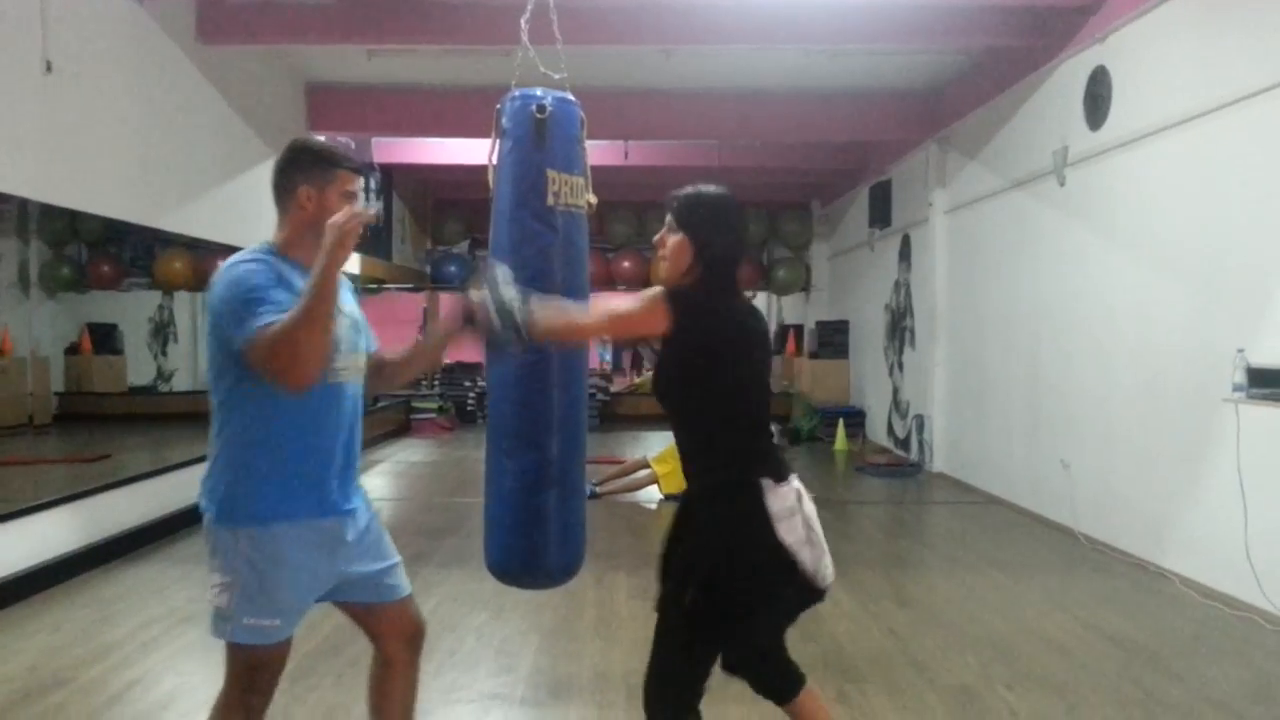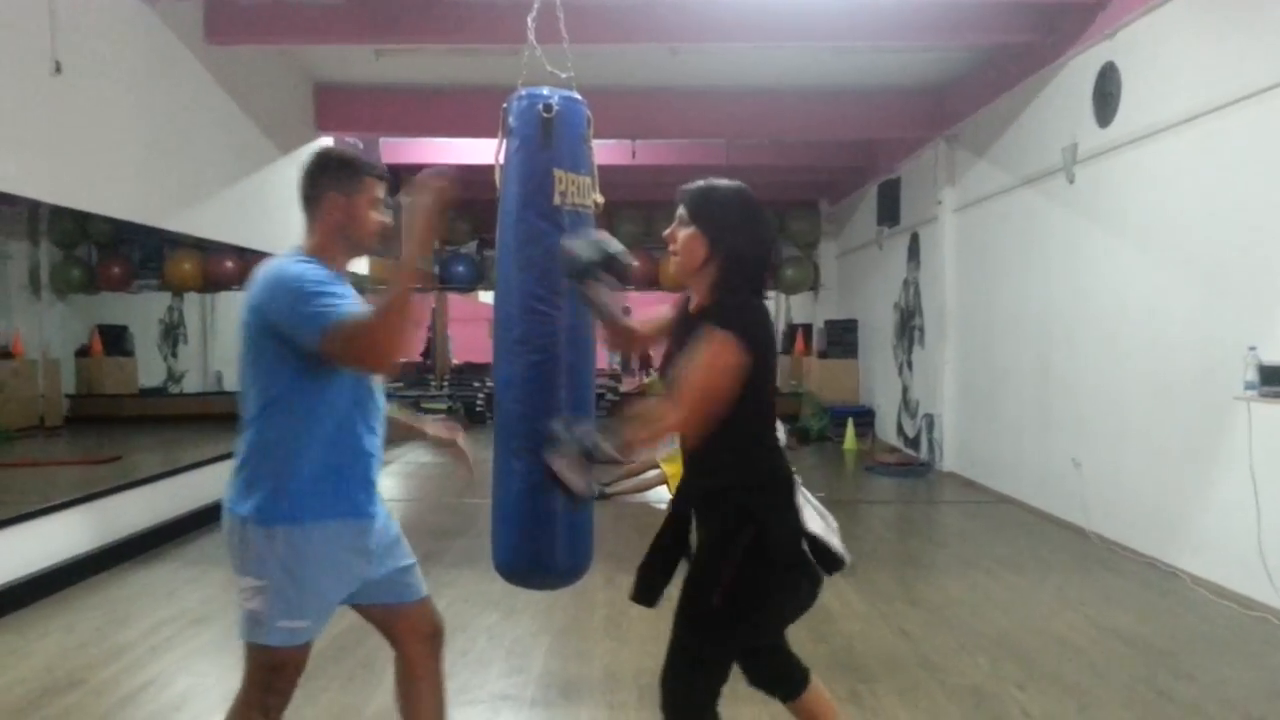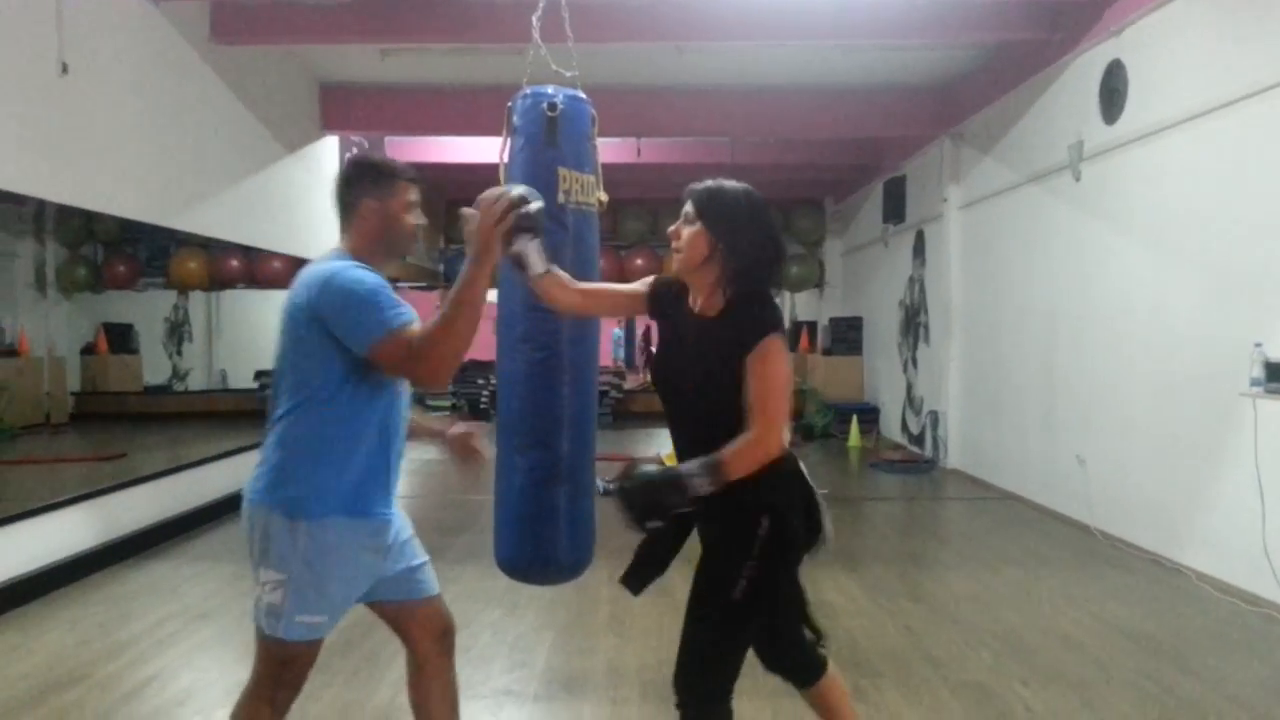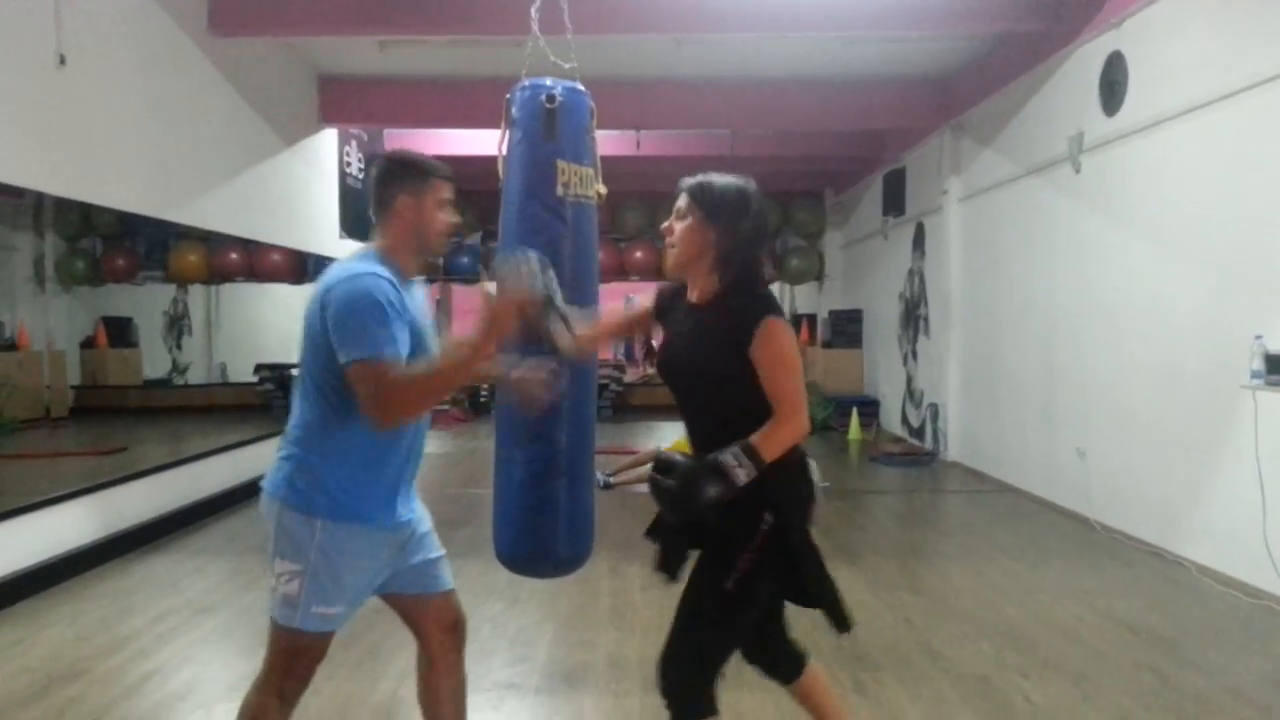
dt=0.1s
person 1, frame 1
left shoulder: (335, 283)
right shoulder: (247, 277)
left elbow: (378, 375)
right elbow: (293, 371)
left wrist: (446, 333)
right wrist: (331, 264)
left hip: (345, 510)
right hip: (264, 521)
left knee: (402, 635)
person 1, frame 2
left shoulder: (330, 282)
right shoulder: (290, 282)
right elbow: (378, 350)
left wrist: (417, 427)
right wrist: (415, 241)
left hip: (360, 512)
right hip: (288, 522)
left knee: (422, 634)
person 1, frame 3
left shoulder: (364, 286)
right shoulder: (339, 283)
right elbow: (431, 366)
left wrist: (439, 432)
right wrist: (483, 254)
left hip: (373, 512)
right hip: (309, 515)
left knee: (434, 635)
person 1, frame 4
left shoulder: (404, 285)
right shoulder: (362, 287)
left elbow: (433, 378)
right elbow: (390, 402)
right wrist: (485, 339)
left hip: (392, 505)
right hip: (324, 512)
left knee: (445, 629)
right knee: (291, 671)
person 2, frame 1
left shoulder: (690, 308)
right shoulder: (735, 315)
left elbow: (580, 326)
left wrist: (507, 310)
left hip: (733, 511)
right hip: (760, 508)
right knee: (764, 662)
person 2, frame 2
left shoulder: (729, 321)
right shoulder: (696, 308)
left elbow: (671, 416)
right elbow: (632, 340)
left hip: (746, 514)
right hip: (734, 508)
right knee: (764, 659)
person 2, frame 3
left shoulder: (757, 321)
right shoulder: (670, 300)
left elbow: (766, 438)
right elbow: (575, 300)
left wrist: (683, 482)
right wrist: (524, 248)
left hip: (752, 511)
right hip: (713, 504)
left knee: (700, 675)
right knee: (786, 648)
person 2, frame 4
left shoulder: (756, 314)
right shoulder: (676, 301)
left elbow: (794, 420)
right elbow: (593, 336)
left wrist: (720, 473)
left hip: (761, 502)
right hip: (730, 501)
left knee: (683, 665)
right knee: (765, 641)
